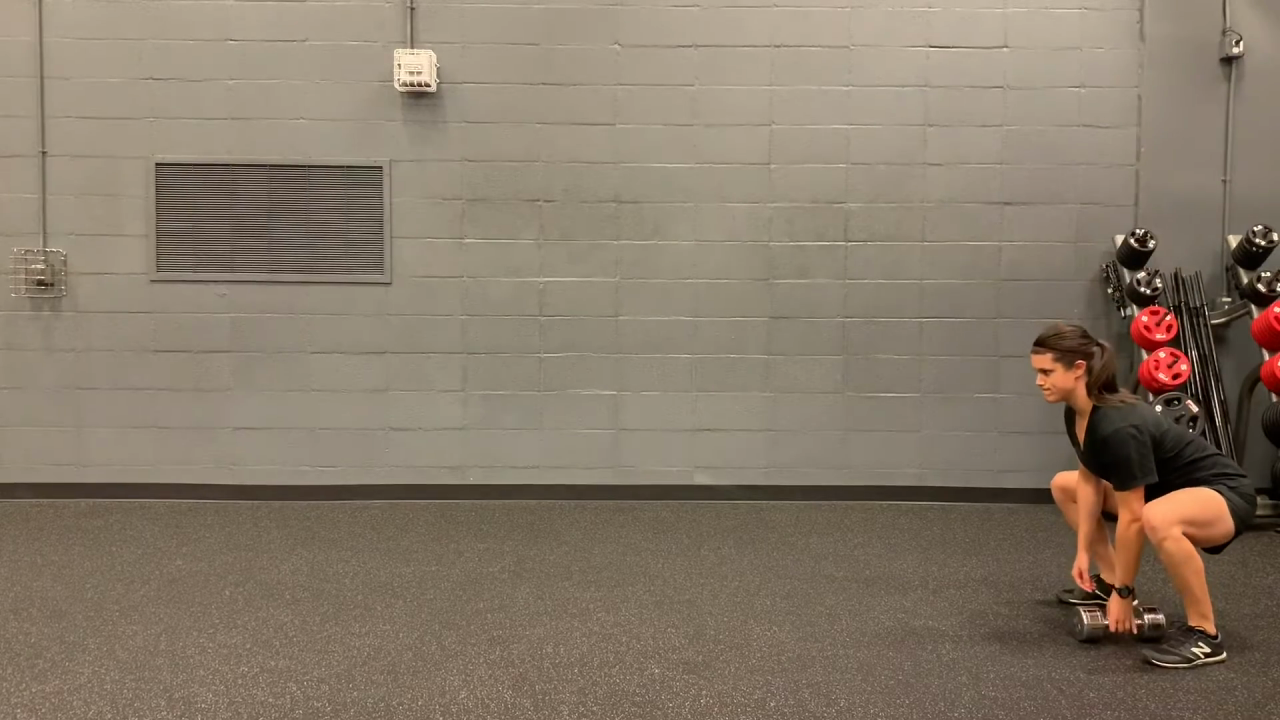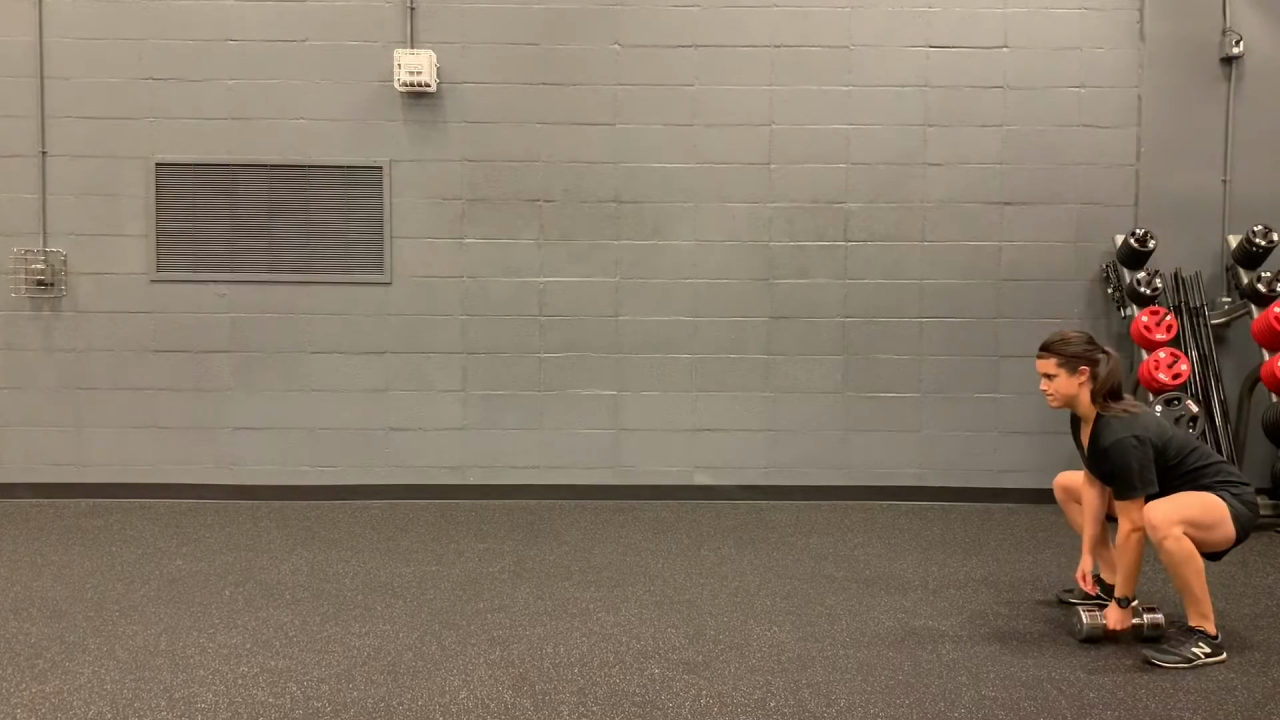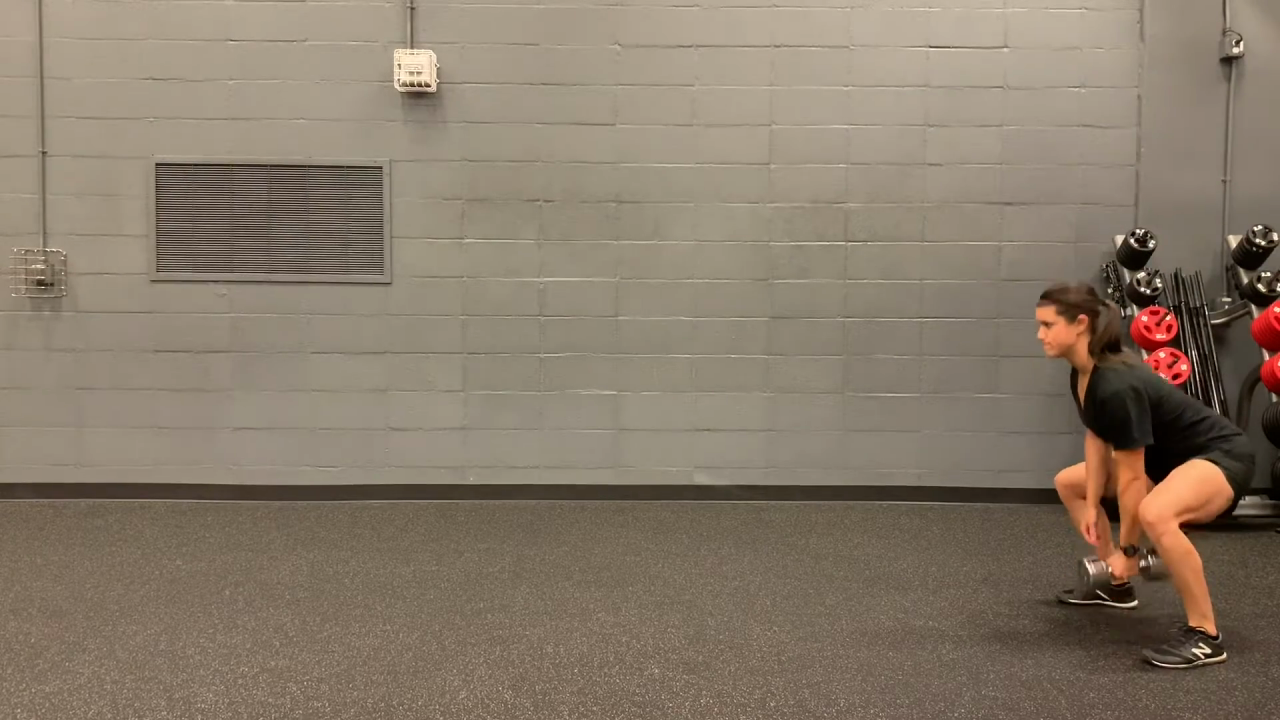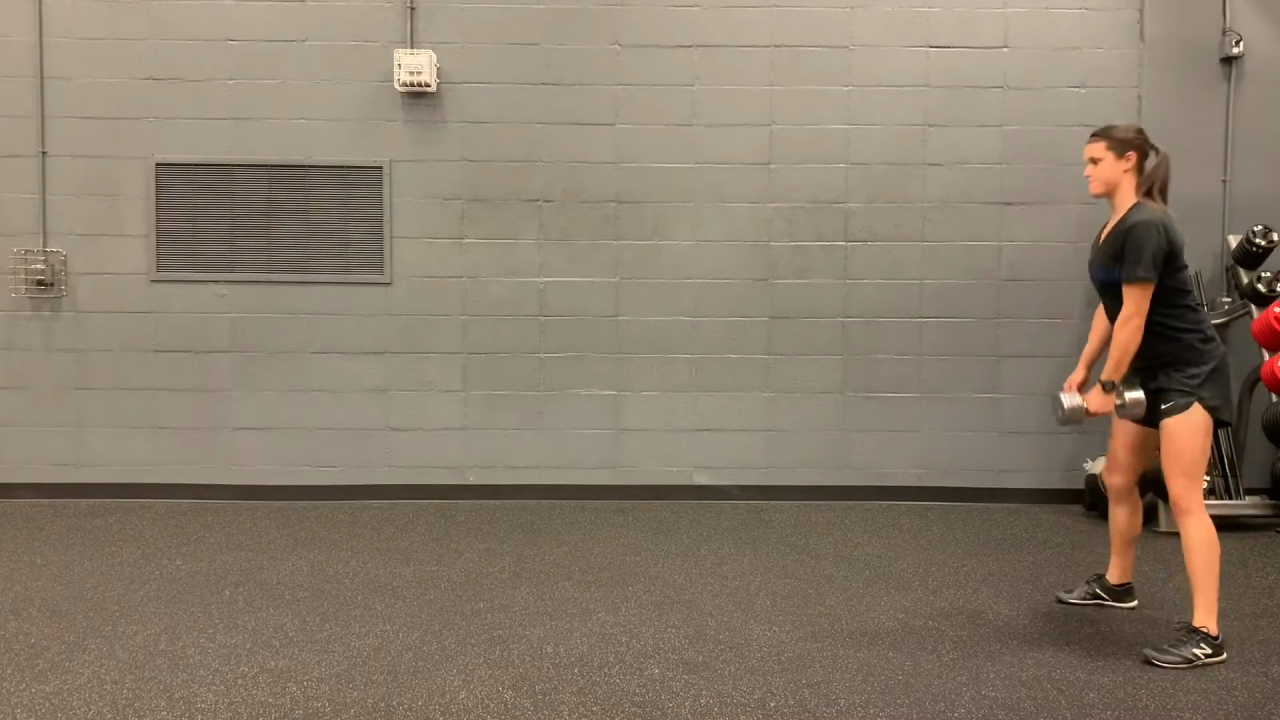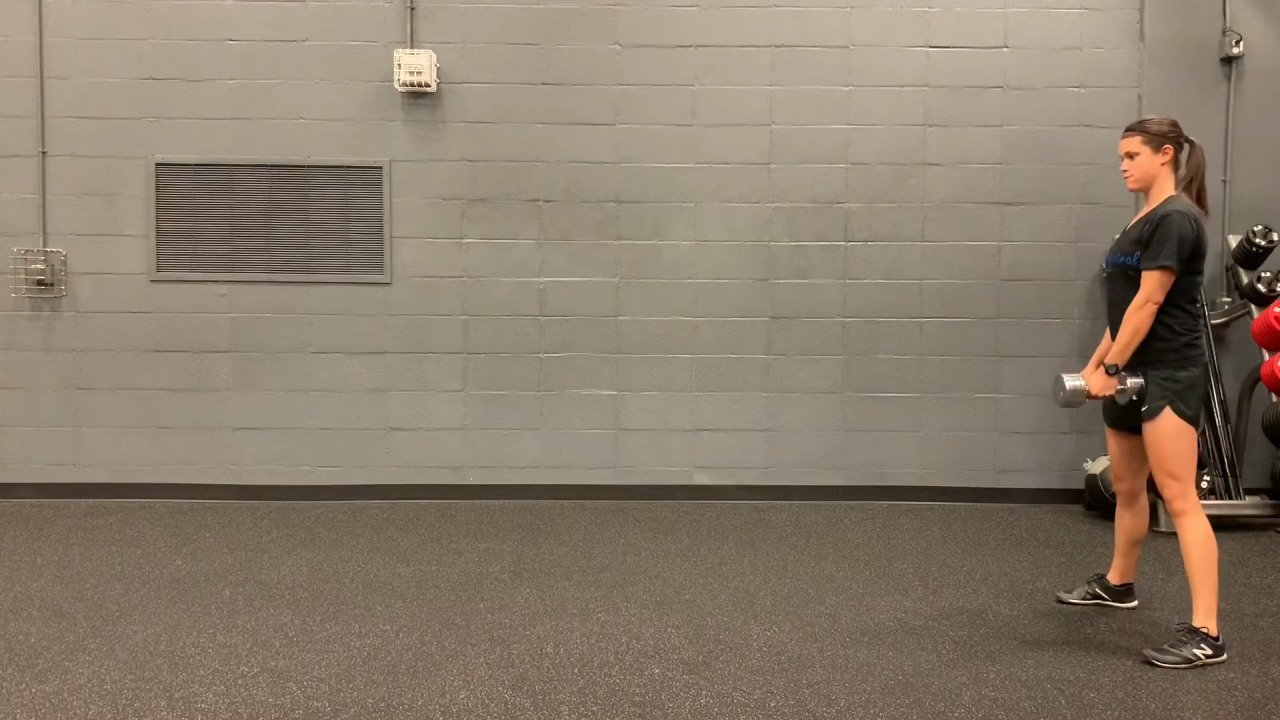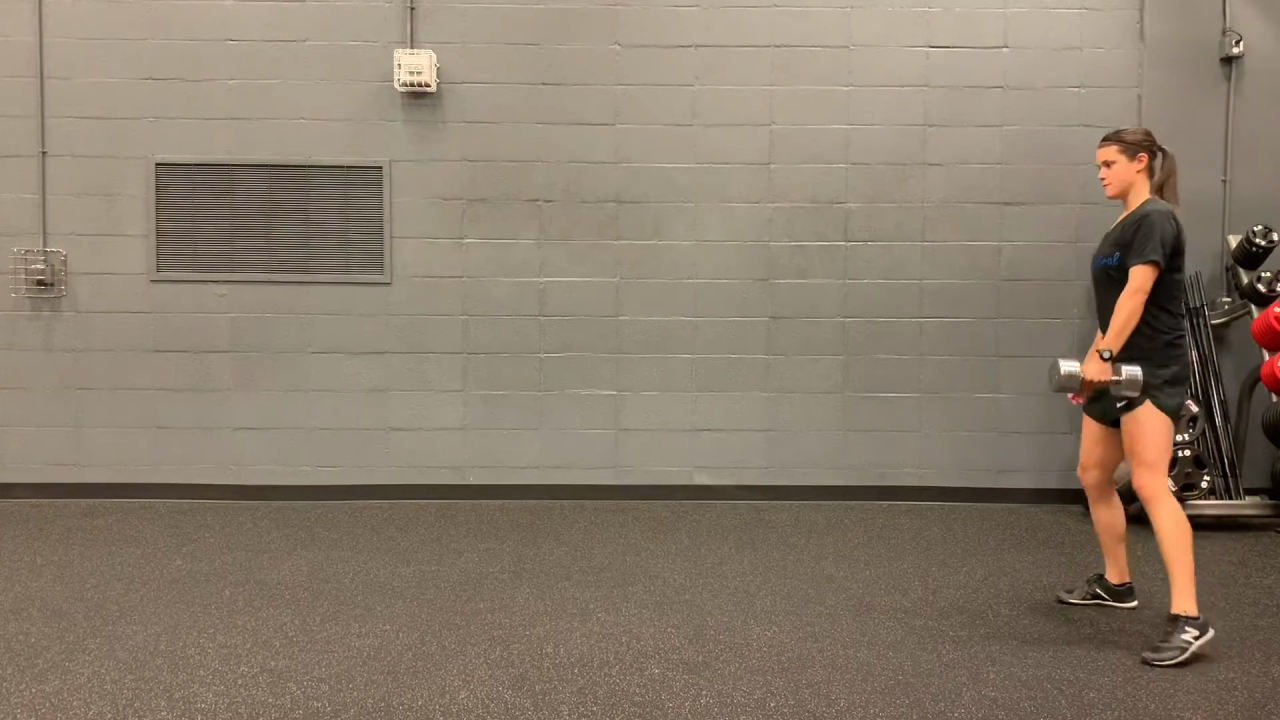
dt=0.5s
person 1, frame 1
left shoulder: (1119, 428)
right shoulder: (1077, 412)
left elbow: (1132, 519)
right elbow: (1090, 481)
left wrist: (1123, 595)
right wrist: (1084, 551)
left hip: (1223, 495)
right hip: (1166, 488)
left knee: (1158, 519)
right knee: (1063, 486)
left ankle: (1204, 634)
right ankle: (1107, 580)
person 1, frame 2
left shoulder: (1122, 436)
right shoulder: (1083, 418)
left elbow: (1131, 527)
right elbow: (1094, 483)
left wrist: (1122, 603)
right wrist: (1087, 553)
left hip: (1228, 503)
right hip: (1174, 493)
left knee: (1158, 519)
right knee: (1065, 486)
left ankle: (1204, 635)
right ankle: (1108, 582)
person 1, frame 3
left shoulder: (1117, 386)
right shoulder: (1081, 374)
left elbow: (1132, 479)
right elbow: (1096, 441)
left wrist: (1127, 550)
right wrist: (1092, 506)
left hip: (1221, 456)
right hip: (1167, 457)
left knee: (1155, 514)
right knee: (1068, 483)
left ankle: (1205, 634)
right ankle: (1114, 584)
person 1, frame 4
left shoulder: (1146, 224)
right shoulder: (1114, 226)
left elbow: (1135, 316)
right elbow: (1109, 308)
left wrist: (1107, 386)
right wrist: (1083, 369)
left hip: (1190, 372)
right hip: (1147, 373)
left knee: (1184, 497)
right knee: (1118, 483)
left ankle: (1206, 634)
right ankle: (1116, 584)
person 1, frame 5
left shoulder: (1176, 218)
right shoulder: (1145, 218)
left elbow: (1149, 303)
left wrist: (1108, 369)
right wrist: (1097, 363)
left hip: (1168, 375)
right hip: (1134, 373)
left knee: (1179, 499)
right knee: (1126, 488)
left ankle: (1206, 633)
right ankle: (1117, 583)
person 1, frame 6
left shoulder: (1155, 218)
right shoulder: (1122, 224)
left elbow: (1136, 295)
left wrist: (1104, 356)
right wrist: (1089, 364)
left hip: (1153, 370)
right hip: (1119, 370)
left knee: (1152, 489)
right knee: (1093, 477)
left ankle: (1188, 619)
right ankle: (1115, 581)
